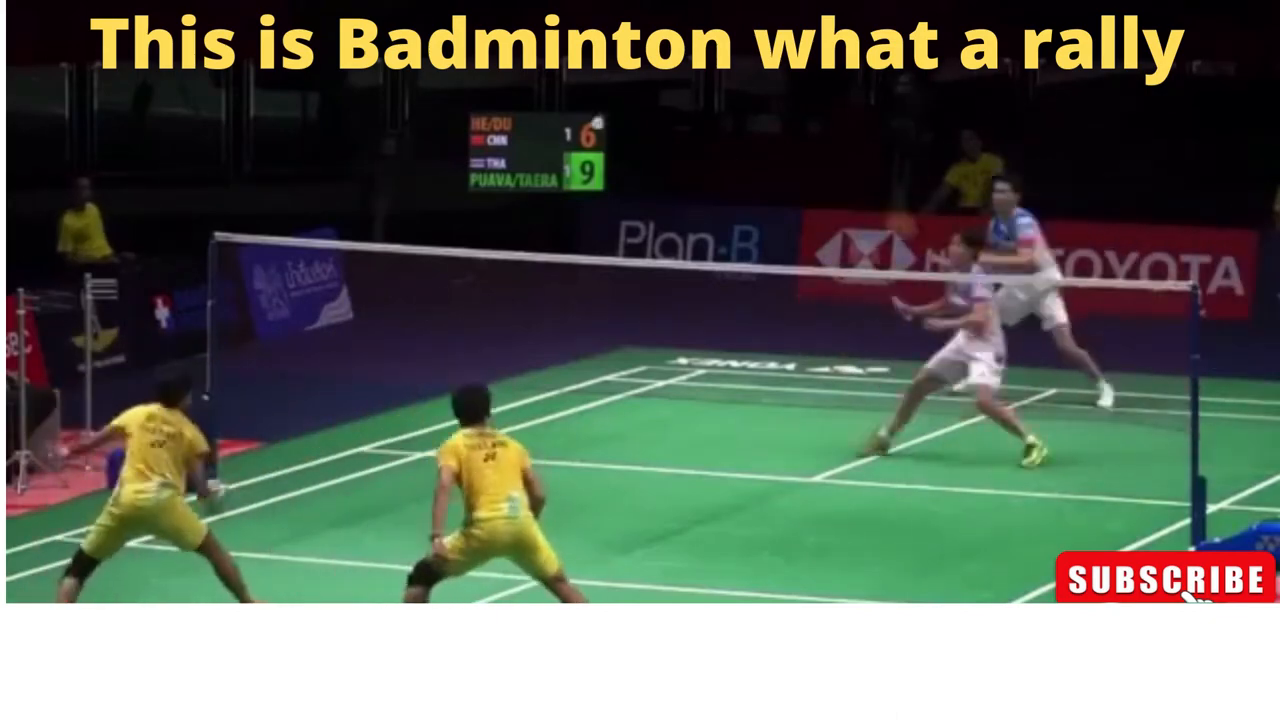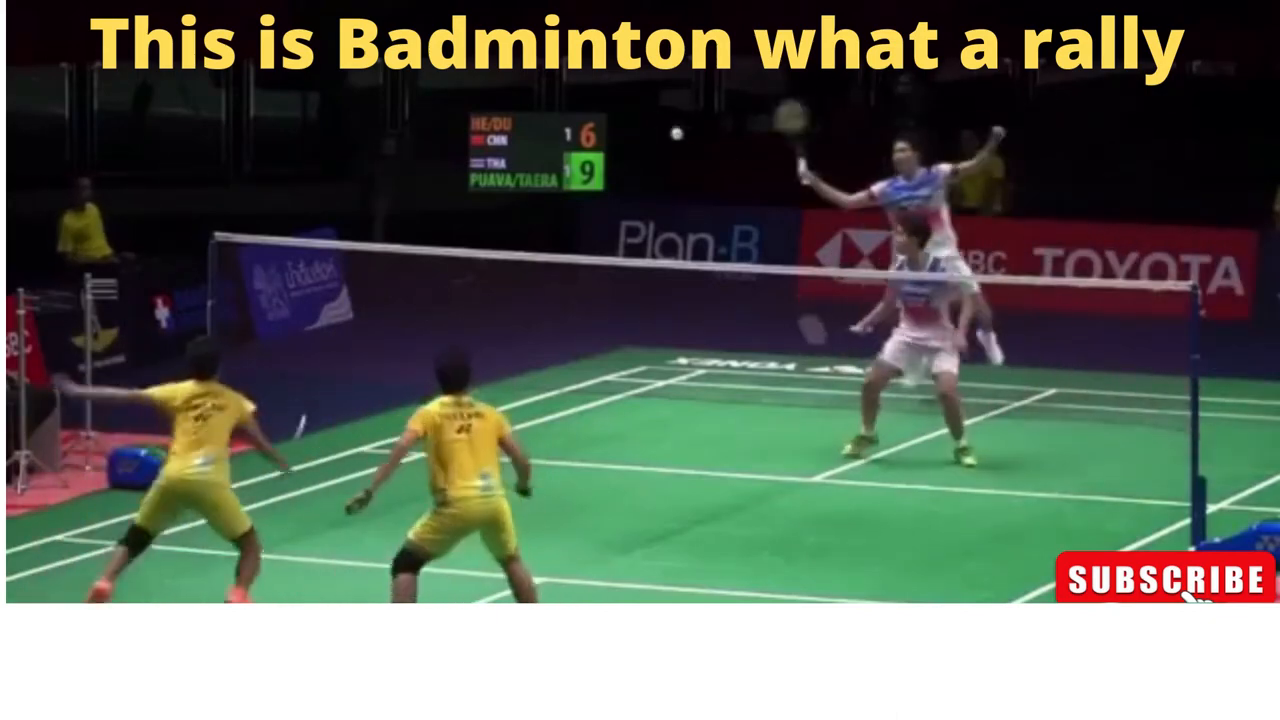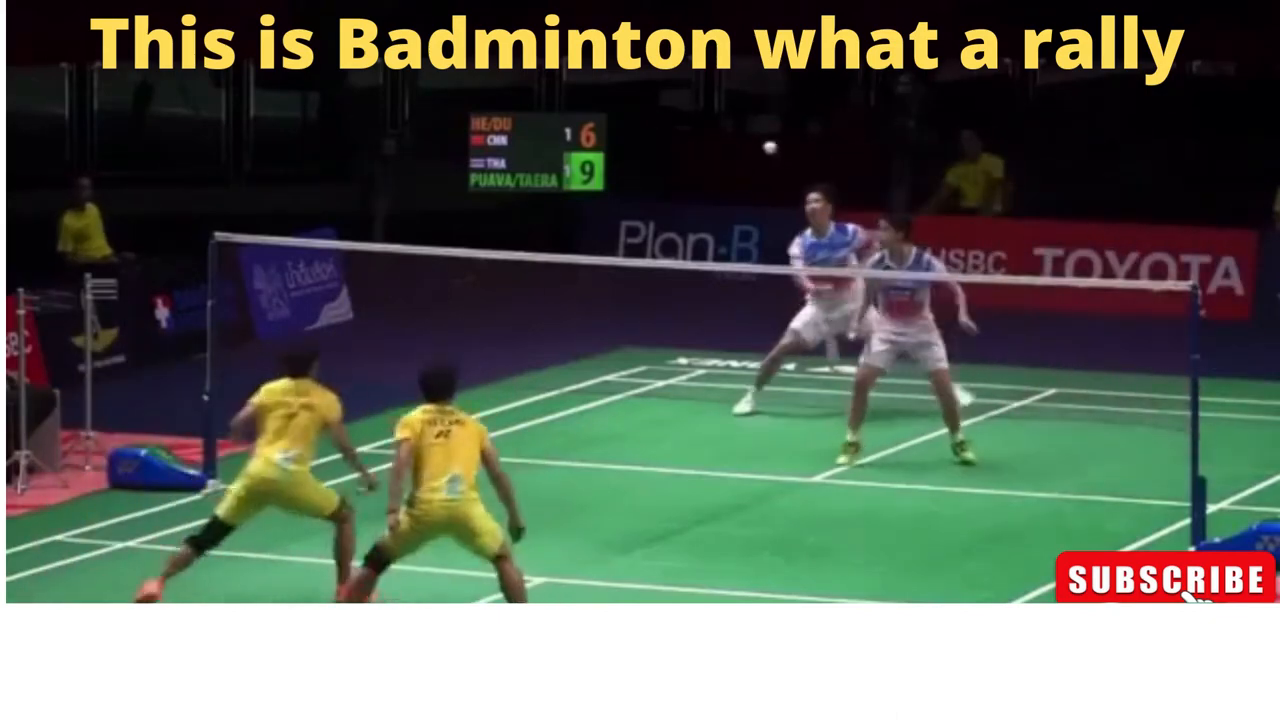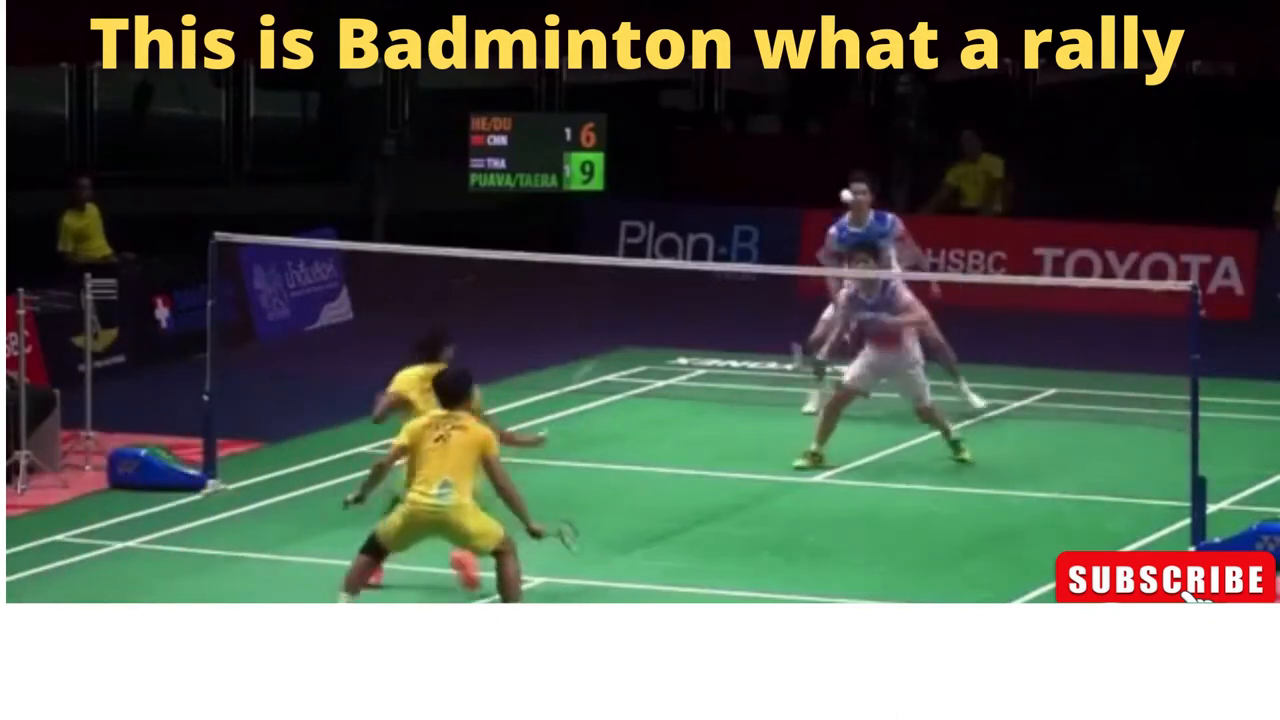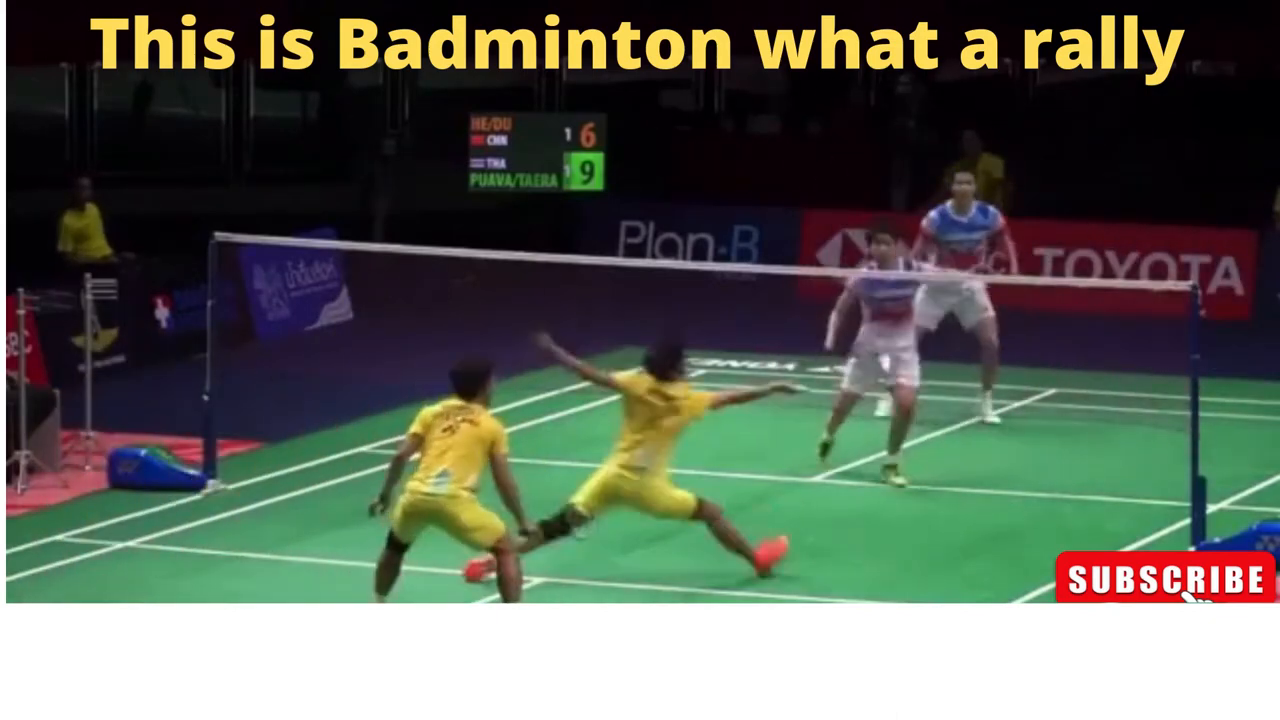
dt=0.3s
person 1, frame 1
left shoulder: (138, 414)
right shoulder: (190, 433)
left elbow: (94, 441)
right elbow: (199, 485)
left wrist: (69, 452)
right wrist: (212, 494)
left hip: (126, 502)
right hip: (165, 504)
left knee: (82, 562)
right knee: (213, 550)
person 1, frame 2
left shoulder: (173, 392)
right shoulder: (234, 400)
left elbow: (123, 396)
right elbow: (259, 441)
left wrist: (78, 391)
right wrist: (279, 460)
left hip: (174, 477)
right hip: (211, 483)
left knee: (136, 538)
right knee: (250, 544)
left ankle: (104, 584)
right ankle: (239, 596)
person 1, frame 3
left shoulder: (271, 391)
right shoulder: (327, 399)
left elbow: (237, 424)
right elbow: (342, 443)
right wrist: (365, 473)
left hip: (260, 472)
right hip: (292, 476)
left knee: (210, 535)
right knee: (345, 517)
left ankle: (156, 585)
person 1, frame 4
left shoulder: (407, 377)
left elbow: (379, 415)
right elbow: (491, 430)
left wrist: (383, 402)
right wrist: (524, 441)
left knee: (398, 510)
left ankle: (372, 568)
right ankle: (464, 551)
person 1, frame 5
left shoulder: (637, 383)
right shoulder: (690, 399)
left elbow: (590, 372)
right elbow: (732, 397)
left wrist: (553, 348)
right wrist: (773, 387)
left hip: (613, 475)
right hip: (645, 485)
left knee: (557, 525)
right knee: (710, 511)
left ankle: (495, 559)
right ankle: (757, 558)
person 2, frame 1
left shoulder: (978, 280)
right shoulder: (956, 277)
left elbow: (980, 319)
right elbow: (946, 304)
left wrist: (944, 325)
right wrist: (913, 310)
left hip: (985, 347)
right hip: (962, 342)
left knee: (985, 401)
right knee: (917, 386)
left ankle: (1032, 444)
right ankle: (885, 436)
person 2, frame 2
left shoulder: (941, 269)
right shoulder: (898, 268)
left elbow: (967, 302)
right elbow: (887, 304)
left wrist: (961, 334)
right wrist: (864, 323)
left hip: (939, 337)
right hip: (906, 334)
left knee: (947, 391)
right knee: (871, 383)
left ankle: (961, 446)
right ankle: (866, 435)
person 2, frame 3
left shoulder: (925, 262)
right shoulder: (876, 263)
left elbow: (955, 289)
right elbow: (869, 296)
left wrist: (962, 315)
right wrist: (857, 323)
left hip: (921, 330)
right hip: (886, 330)
left knee: (944, 386)
right knee: (861, 382)
left ankle: (958, 441)
right ankle: (852, 442)
person 2, frame 4
left shoulder: (893, 290)
right shoulder: (849, 297)
left elbow: (923, 316)
right elbow: (841, 326)
left wrist: (894, 321)
left hip: (905, 358)
right hip: (873, 356)
left knee: (925, 412)
right knee: (836, 399)
left ankle: (952, 438)
right ankle: (816, 451)
person 2, frame 5
left shoulder: (914, 270)
right shoulder: (861, 278)
right elbow: (839, 311)
right wrist: (831, 337)
left hip: (903, 348)
right hip: (868, 348)
left knee: (906, 405)
right knee: (845, 402)
left ankle: (891, 463)
right ankle: (827, 439)
person 3, frame 1
left shoulder: (1024, 223)
right shoulder: (995, 224)
left elbow: (1028, 262)
right elbow: (993, 256)
left wrist: (987, 260)
left hip: (1042, 288)
right hip: (1016, 287)
left knee: (1065, 346)
left ankle: (1103, 385)
person 3, frame 2
left shoulder: (936, 175)
right shoulder: (887, 188)
left elbow: (975, 165)
right elbow: (848, 201)
left wrist: (992, 142)
right wrist: (815, 182)
left hip: (946, 255)
left knee: (978, 305)
left ankle: (987, 334)
person 3, frame 3
left shoulder: (851, 233)
right shoulder: (800, 244)
right elbow: (799, 276)
right wrist: (811, 287)
left hip: (854, 303)
right hip: (821, 306)
right knee: (783, 349)
right ankle: (754, 395)
person 3, frame 4
left shoulder: (888, 222)
right shoulder: (836, 232)
left elbow: (912, 249)
right elbow: (830, 269)
right wrist: (836, 297)
left knee: (935, 340)
right knee: (817, 340)
left ankle: (964, 389)
right ankle: (819, 391)
person 3, frame 5
left shoulder: (989, 215)
right shoulder: (936, 218)
left elbow: (1005, 242)
right elbow: (918, 254)
left wrist: (1013, 268)
left hip: (971, 285)
right hip: (939, 285)
left knee: (991, 343)
left ankle: (986, 401)
person 4, frame 1
left shoulder: (453, 446)
right shoulder: (513, 445)
left elbow: (443, 488)
right elbow: (539, 496)
left wrist: (437, 537)
left hip: (483, 528)
right hip: (521, 524)
left knee: (421, 577)
right knee: (558, 582)
person 4, frame 2
left shoulder: (429, 414)
right shoulder: (491, 415)
left elbow: (399, 450)
right elbow: (521, 461)
left wrist: (370, 491)
right wrist: (524, 484)
left hip: (454, 507)
right hip: (494, 503)
left knee: (404, 566)
right knee: (511, 562)
person 4, frame 3
left shoulder: (412, 421)
right shoulder: (473, 426)
left elbow: (402, 462)
right elbow: (498, 475)
left wrist: (393, 510)
right wrist: (516, 518)
left hip: (425, 507)
right hip: (465, 506)
left knee: (376, 560)
right knee: (503, 557)
person 4, frame 4
left shoulder: (417, 425)
right shoulder: (481, 433)
left elbow: (382, 464)
right elbow: (501, 485)
left wrist: (360, 494)
right wrist: (527, 521)
left hip: (415, 508)
right hip: (457, 511)
left knee: (370, 552)
right knee: (506, 550)
person 4, frame 5
left shoulder: (430, 413)
right shoulder: (492, 427)
left elbow: (400, 456)
right elbow: (504, 482)
left wrist: (384, 494)
right wrist: (522, 521)
left hip: (416, 496)
right hip: (454, 501)
left knee: (395, 547)
right knee: (506, 550)
